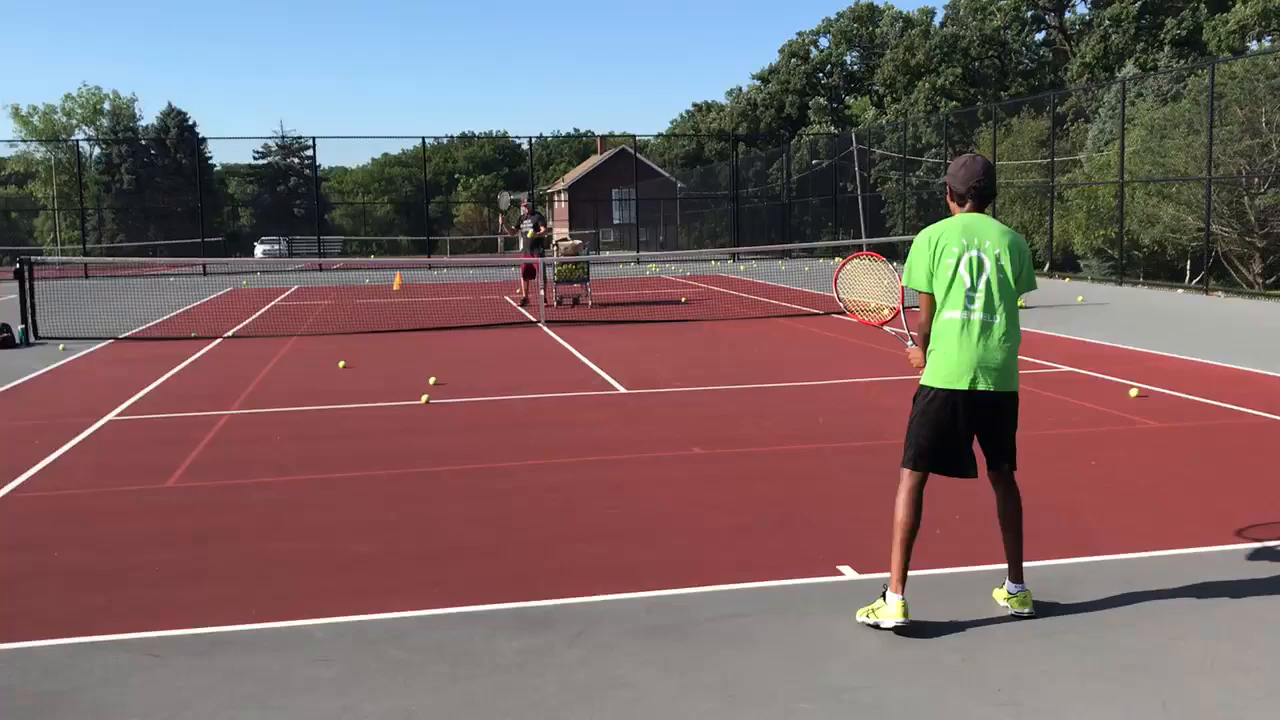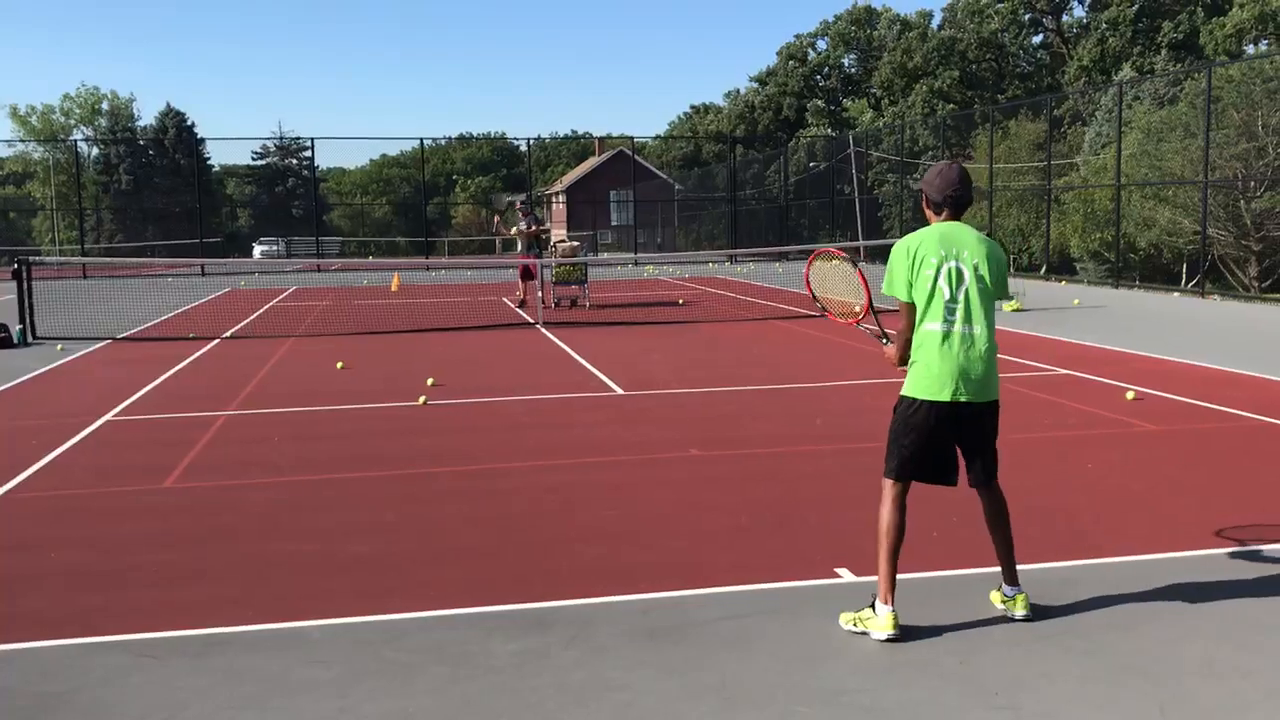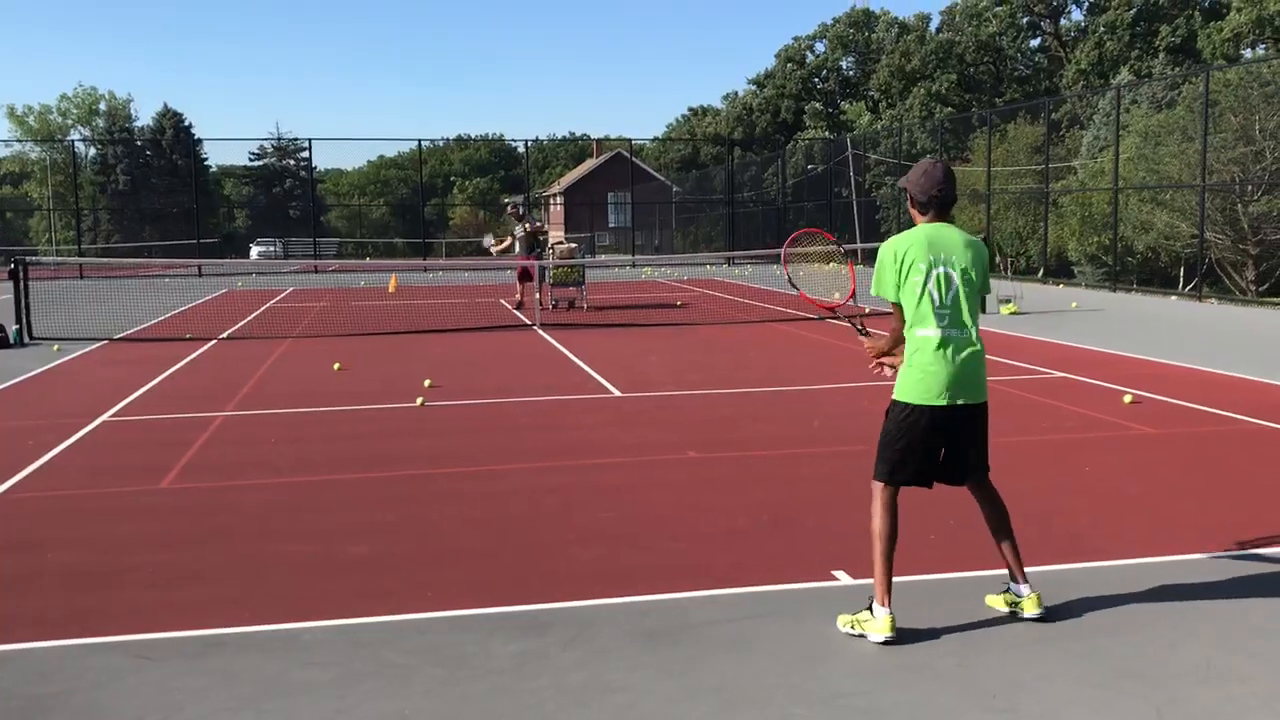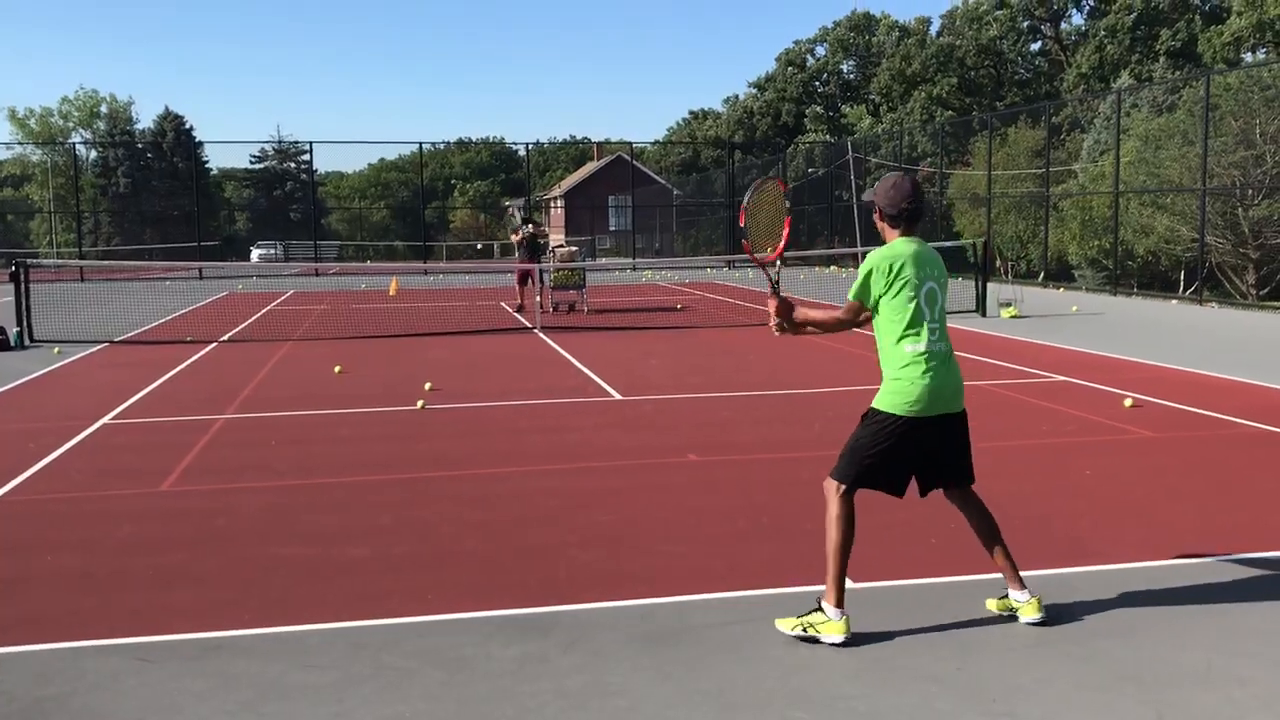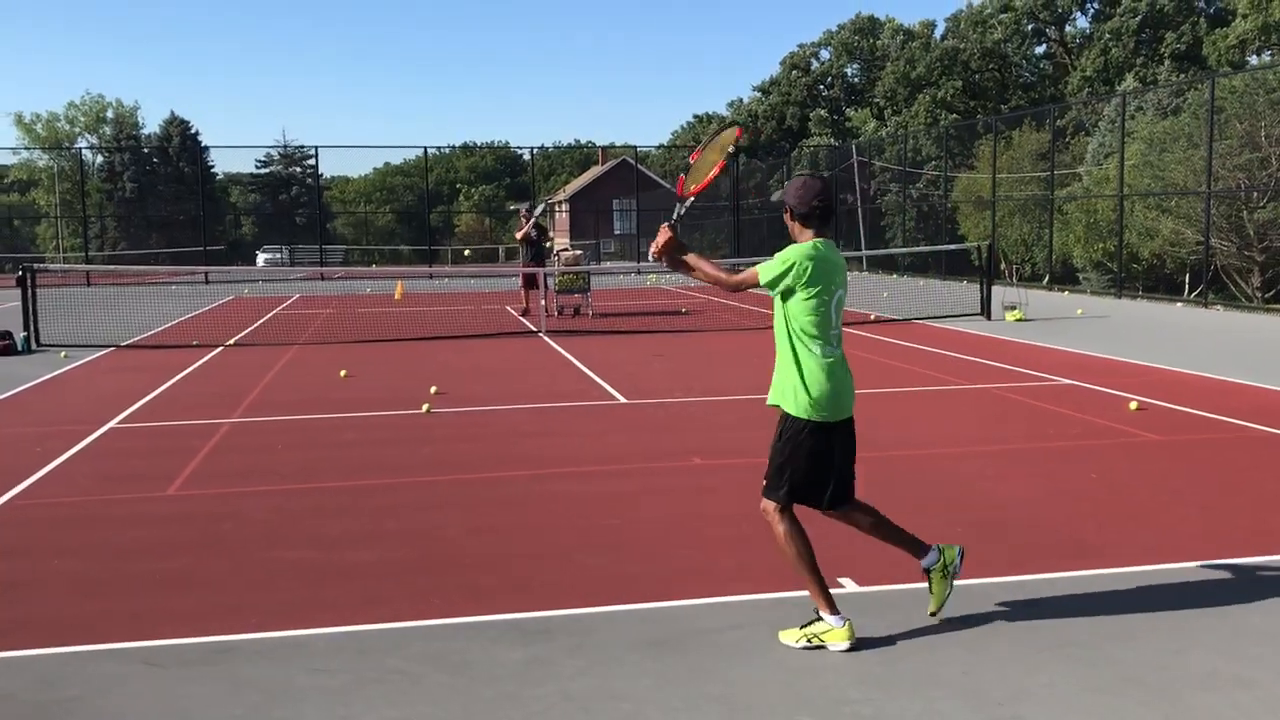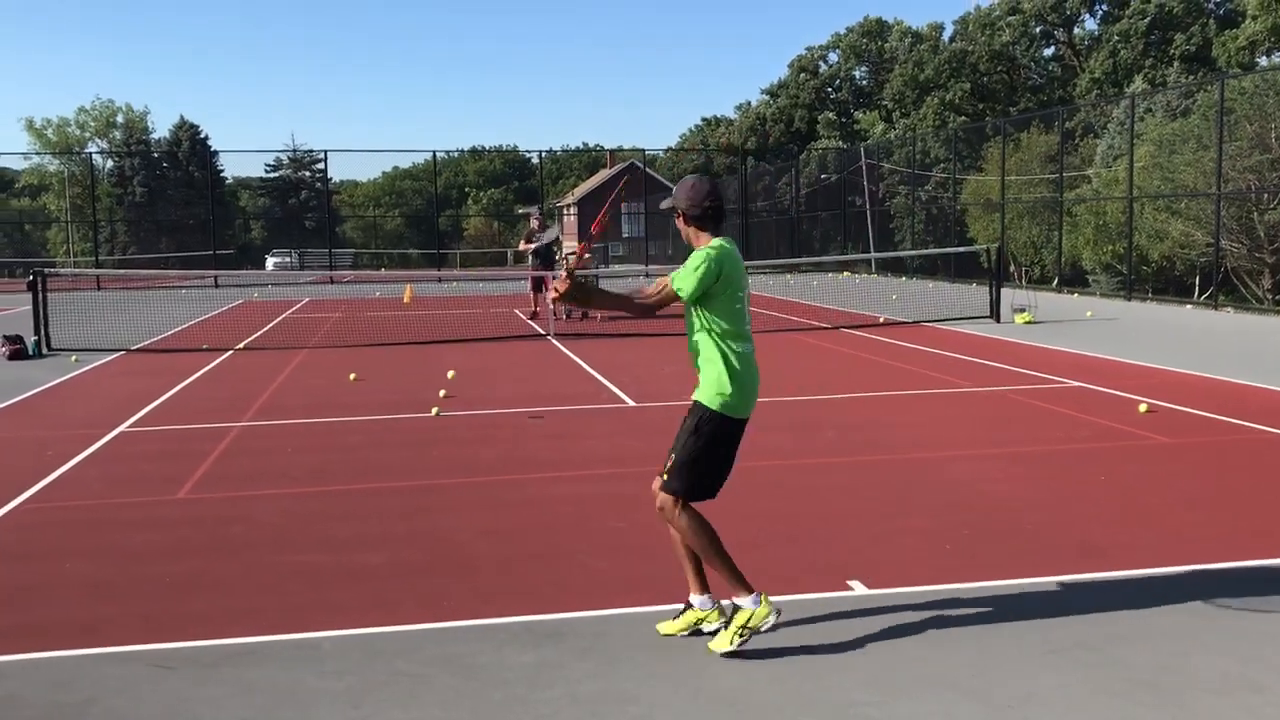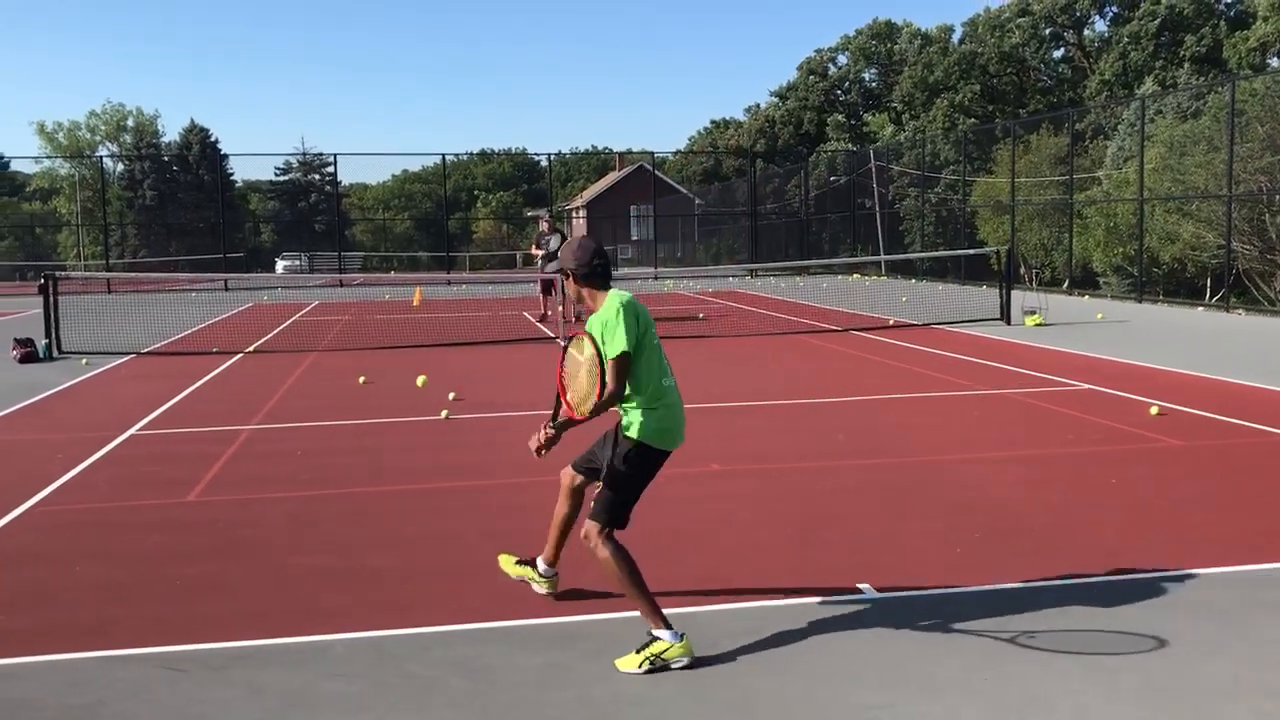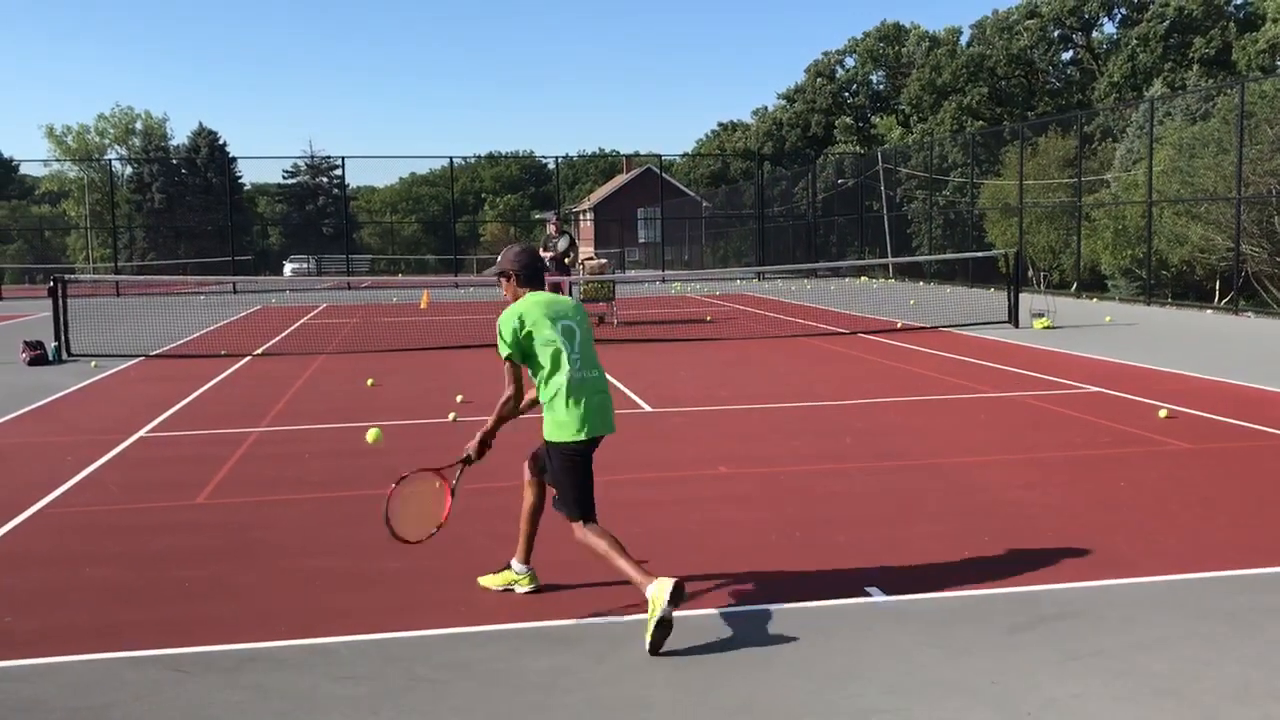
dt=0.3s
person 1, frame 1
left shoulder: (931, 237)
right shoulder: (1014, 241)
left elbow: (928, 313)
right elbow: (1008, 307)
left wrist: (920, 352)
left hip: (947, 374)
right hip: (1000, 376)
left knee: (912, 477)
right knee: (1002, 476)
left ankle: (894, 597)
right ankle: (1016, 588)
person 1, frame 2
left shoulder: (909, 245)
right shoulder: (990, 249)
left elbow: (906, 323)
right elbow: (977, 316)
left wrist: (899, 355)
left hip: (928, 384)
right hip: (980, 384)
left knee: (894, 486)
right knee: (986, 484)
left ankle: (883, 607)
right ankle: (1012, 591)
person 1, frame 3
left shoulder: (896, 248)
right shoulder: (975, 248)
left elbow: (902, 326)
left wrist: (879, 349)
left hip: (922, 388)
right hip: (970, 384)
left knee: (884, 488)
right knee: (978, 481)
left ankle: (880, 610)
right ankle: (1023, 589)
person 1, frame 4
left shoulder: (881, 260)
right shoulder: (933, 258)
left elbow: (847, 316)
left wrist: (794, 314)
right wrist: (804, 322)
left hip: (903, 398)
right hip: (947, 396)
left knee: (838, 487)
right knee: (961, 491)
left ankle: (831, 612)
right ankle: (1021, 595)
person 1, frame 5
left shoulder: (802, 258)
right shoulder: (831, 258)
left elbow: (736, 285)
right elbow: (753, 281)
left wrist: (680, 254)
right wrist: (691, 261)
left hip: (808, 405)
right hip: (830, 401)
left knee: (774, 506)
right knee: (838, 504)
left ankle: (832, 622)
right ankle: (932, 559)
person 1, frame 6
left shoulder: (710, 257)
right shoulder: (721, 254)
left elbow: (650, 305)
right elbow: (653, 296)
left wrist: (582, 295)
right wrist: (583, 291)
left hip: (722, 395)
right hip: (722, 392)
left knee: (671, 501)
right knee: (666, 491)
left ankle: (749, 601)
right ankle: (703, 605)
person 1, frame 7
left shoulder: (619, 309)
right shoulder: (597, 317)
left elbow: (615, 390)
left wrist: (562, 428)
right wrist: (555, 429)
left hip: (650, 429)
right hip: (634, 424)
left knee: (597, 531)
right knee: (571, 478)
left ankle: (669, 639)
right ankle: (544, 570)
person 1, frame 8
left shoulder: (512, 317)
right shoulder: (571, 306)
left elbow: (513, 393)
left wrist: (486, 434)
right wrist: (527, 404)
left hip: (571, 425)
right hip: (586, 419)
left knee: (581, 524)
right knee: (532, 472)
left ankle: (655, 587)
right ankle: (521, 569)
